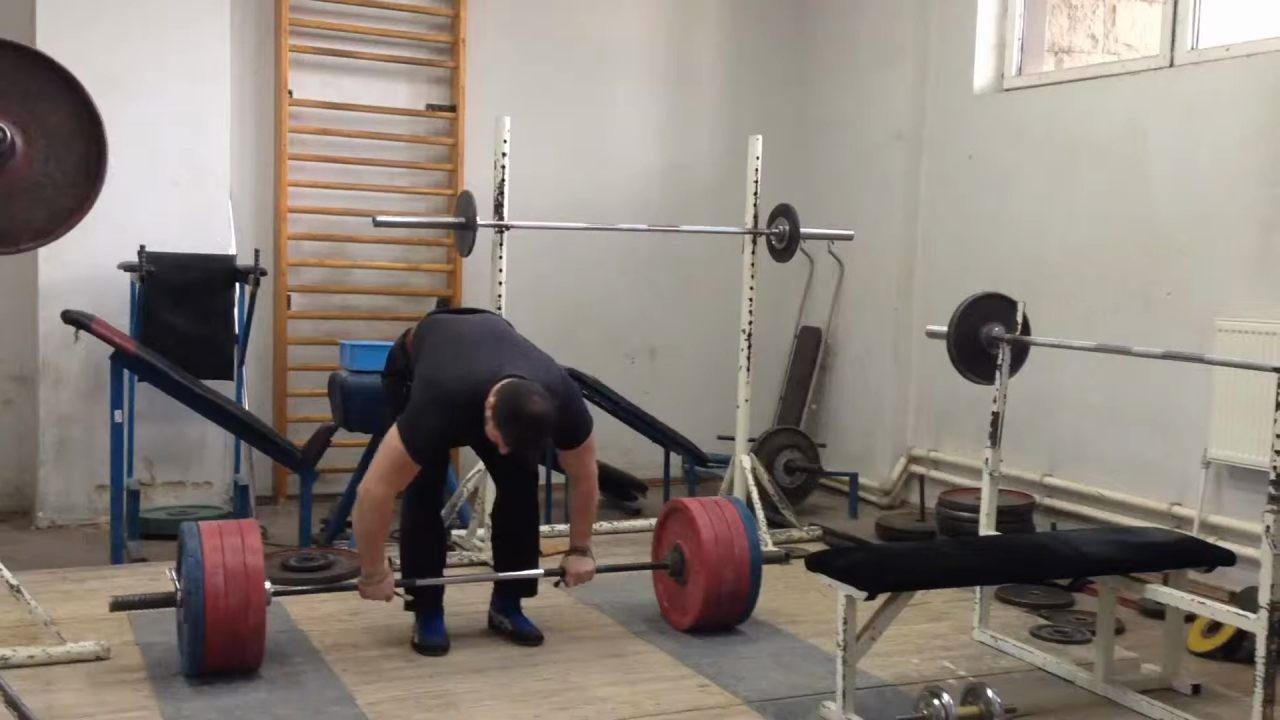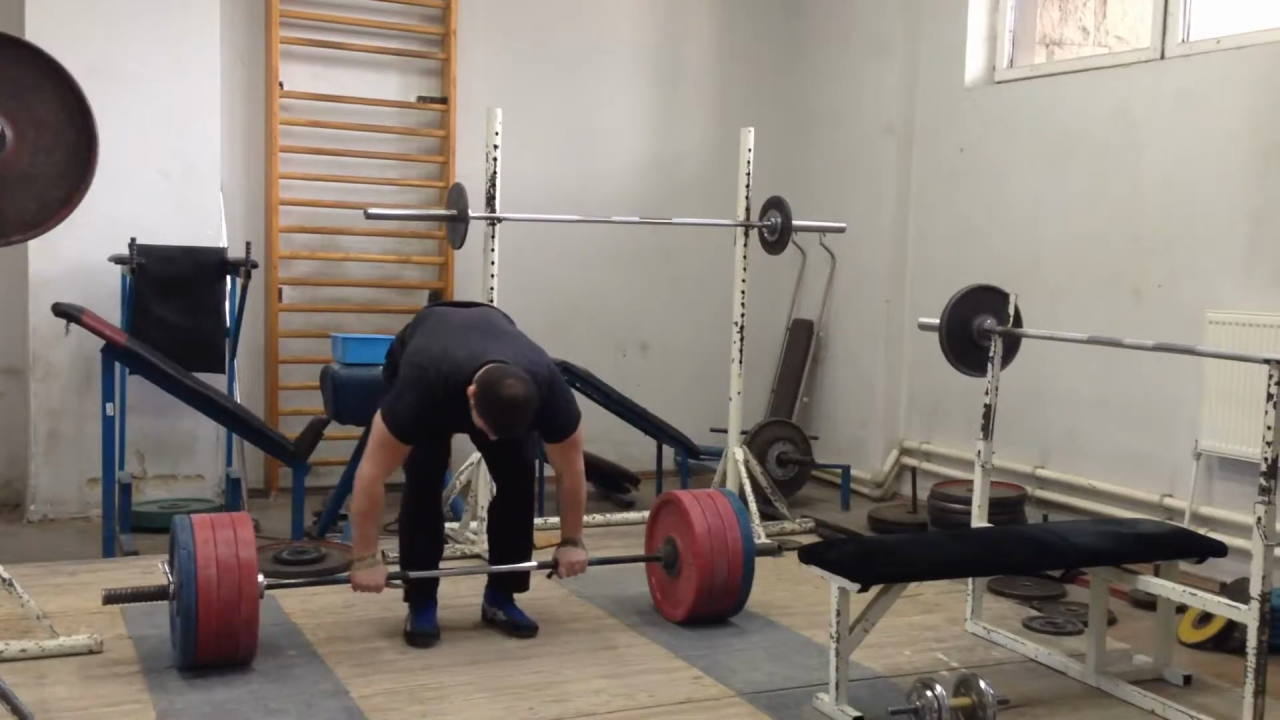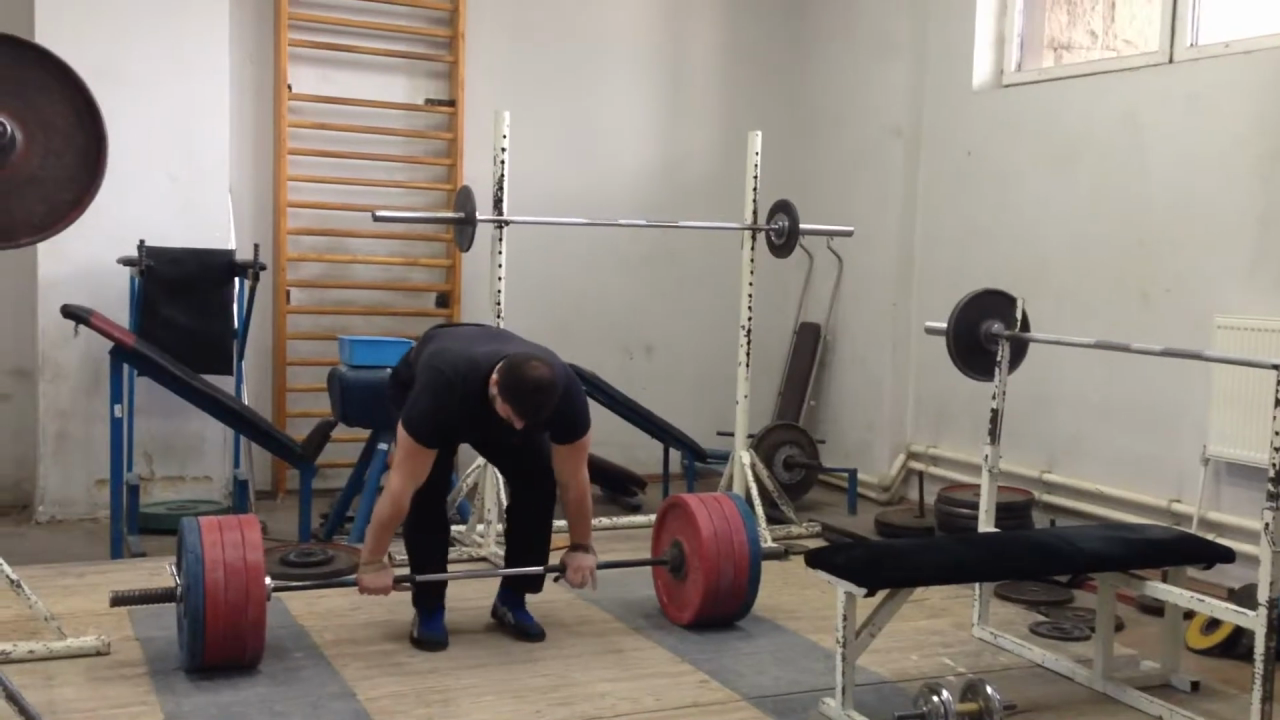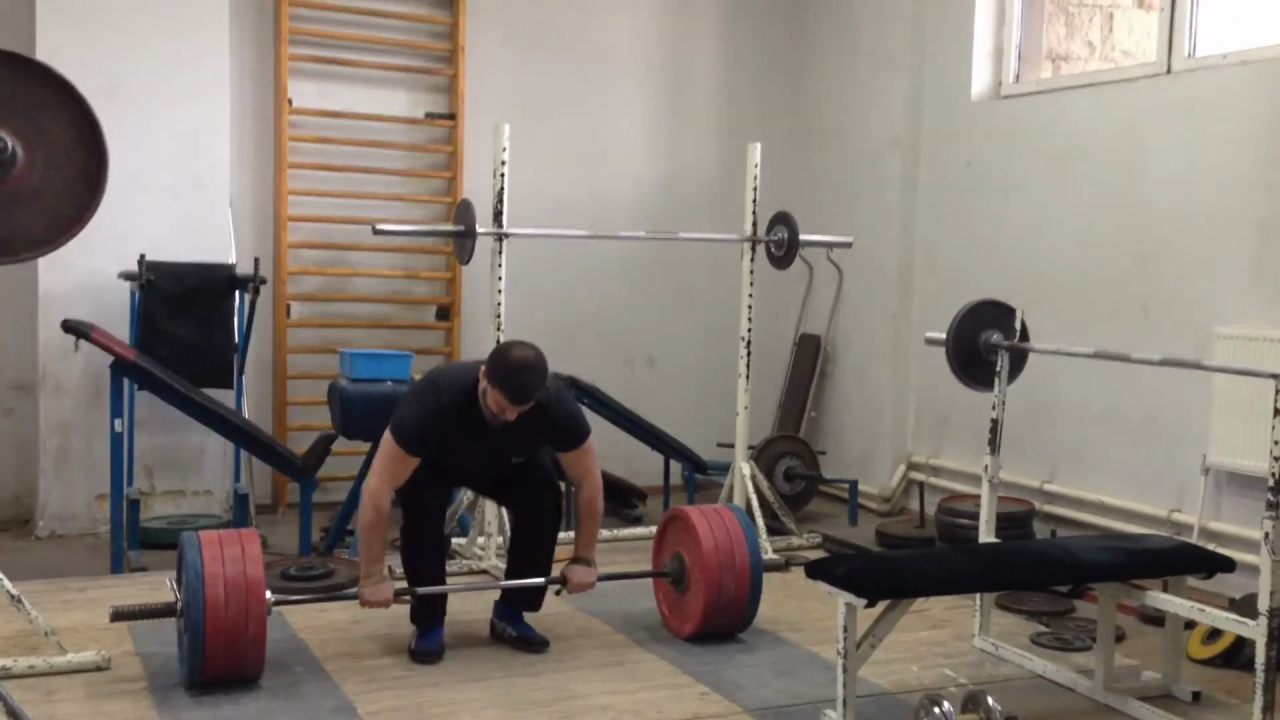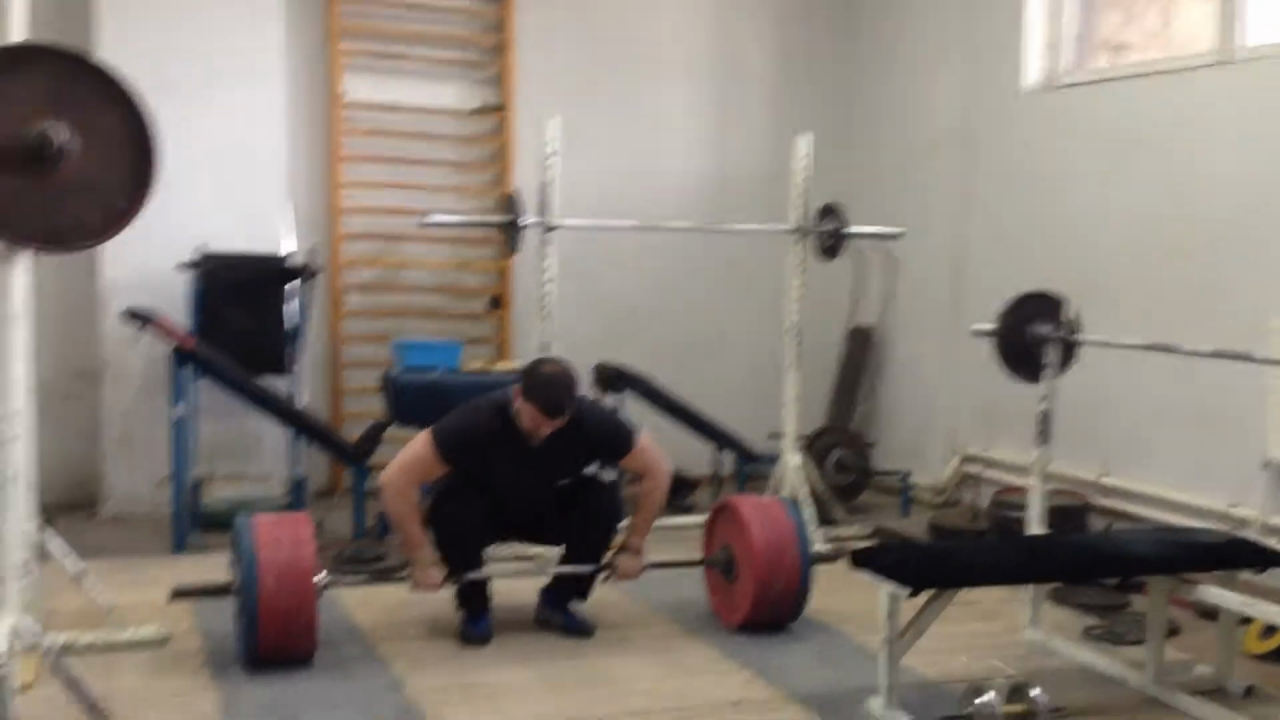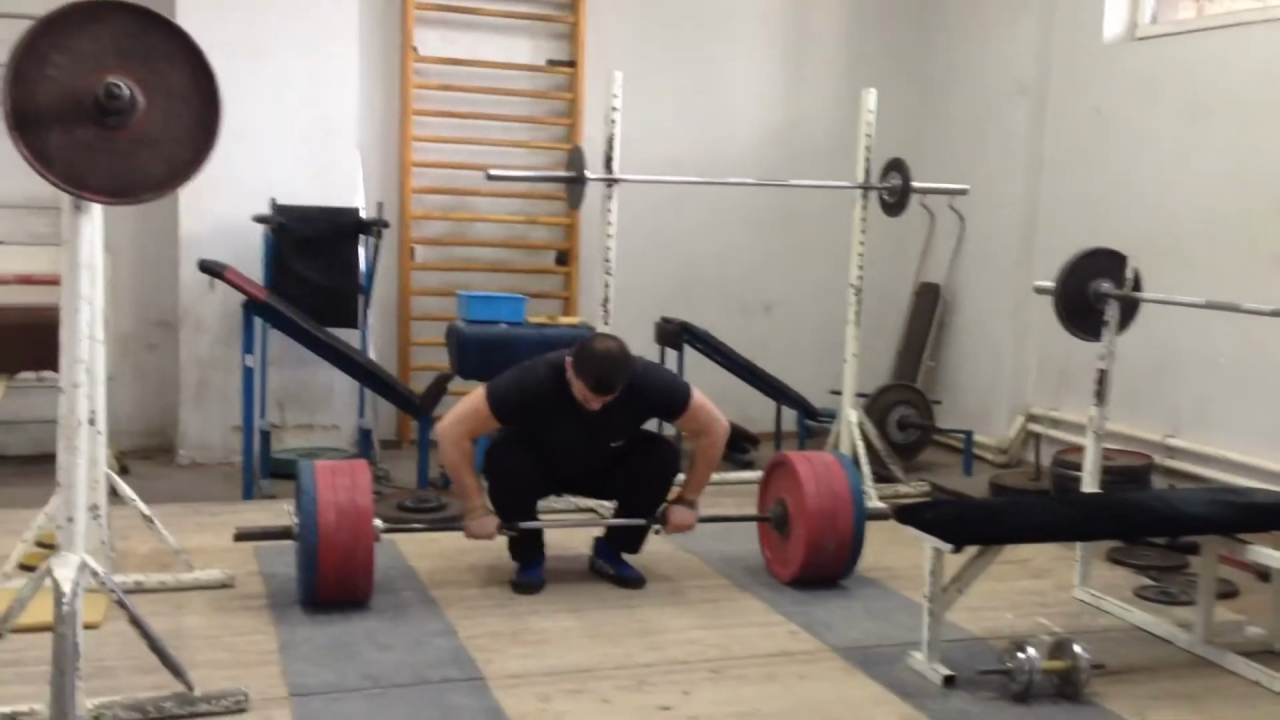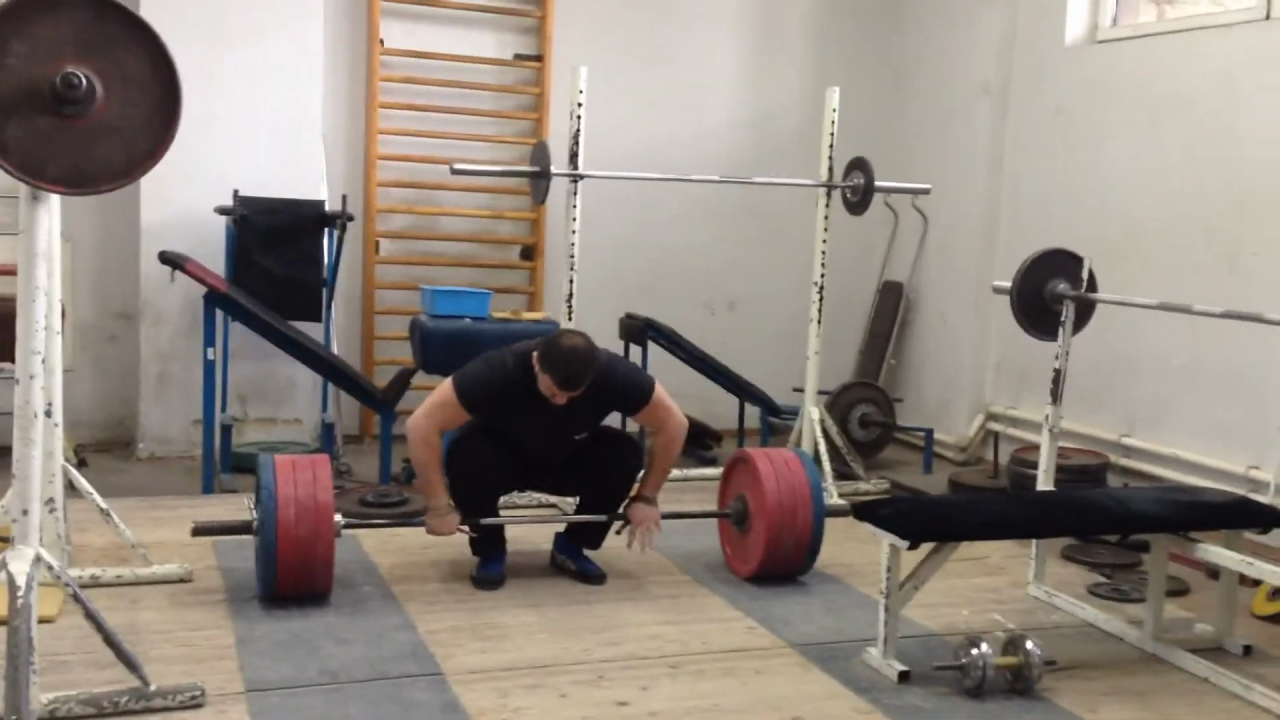
dt=0.5s
person 1, frame 1
left shoulder: (562, 400)
right shoulder: (439, 405)
left elbow: (583, 476)
right elbow: (373, 490)
left wrist: (580, 549)
right wrist: (374, 574)
right hip: (414, 365)
left knee: (521, 482)
right knee: (425, 489)
left ankle: (506, 605)
right ankle: (427, 612)
person 1, frame 2
left shoulder: (549, 391)
right shoulder: (422, 386)
left elbow: (569, 470)
right elbow: (372, 473)
left wrist: (572, 541)
right wrist: (365, 559)
right hip: (420, 362)
left knee: (518, 475)
right knee: (425, 478)
left ankle: (500, 596)
right ankle: (421, 603)
person 1, frame 3
left shoulder: (564, 391)
right shoulder: (441, 386)
left elbow: (572, 478)
right elbow: (403, 484)
left wrist: (581, 547)
right wrist: (373, 562)
right hip: (417, 382)
left knee: (537, 479)
right knee: (429, 487)
left ankle: (511, 599)
right ankle: (428, 608)
person 1, frame 4
left shoulder: (556, 405)
right shoulder: (437, 397)
left elbow: (589, 481)
right elbow: (378, 487)
left wrist: (584, 559)
right wrist: (373, 576)
right hip: (433, 461)
left knee: (544, 504)
right knee: (423, 511)
left ankle: (510, 613)
right ankle: (428, 623)
person 1, frame 5
left shoulder: (592, 422)
right shoulder: (479, 420)
left elbow: (657, 471)
right elbow: (395, 479)
left wrist: (632, 547)
right wrist: (422, 561)
left hip: (547, 507)
right hip: (481, 503)
left knee: (604, 503)
right knee: (452, 510)
left ankle: (556, 601)
right ankle: (474, 608)
person 1, frame 6
left shoulder: (649, 382)
right shoulder: (534, 380)
left elbow: (716, 429)
right elbow: (450, 430)
left wrist: (687, 501)
right wrist: (476, 510)
left hip: (605, 466)
right hip: (539, 464)
left knee: (663, 457)
right knee: (505, 462)
left ankle: (609, 552)
right ankle: (529, 557)
person 1, frame 7
left shoulder: (614, 374)
right shoulder: (500, 370)
left elbow: (673, 425)
right elbow: (421, 424)
left wrist: (646, 498)
right wrist: (440, 508)
left hip: (568, 459)
right hip: (502, 458)
left knee: (625, 454)
right knee: (468, 456)
left ankle: (571, 547)
right ankle: (490, 552)
